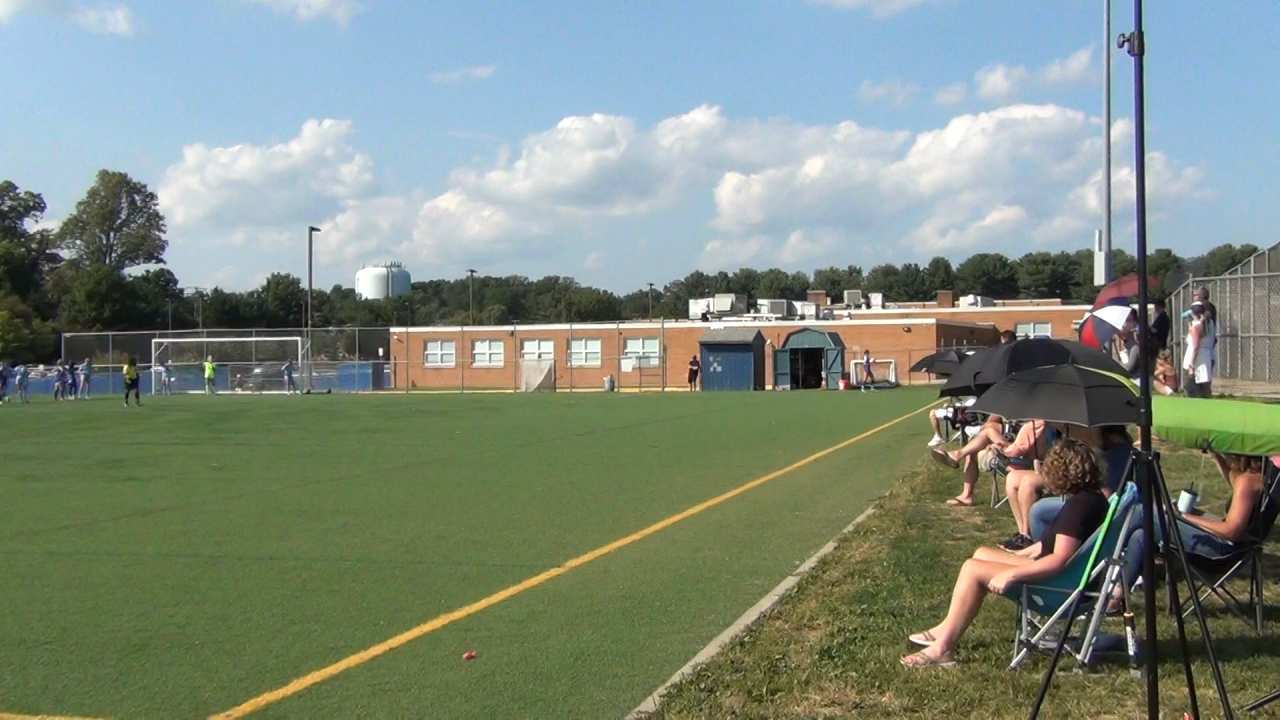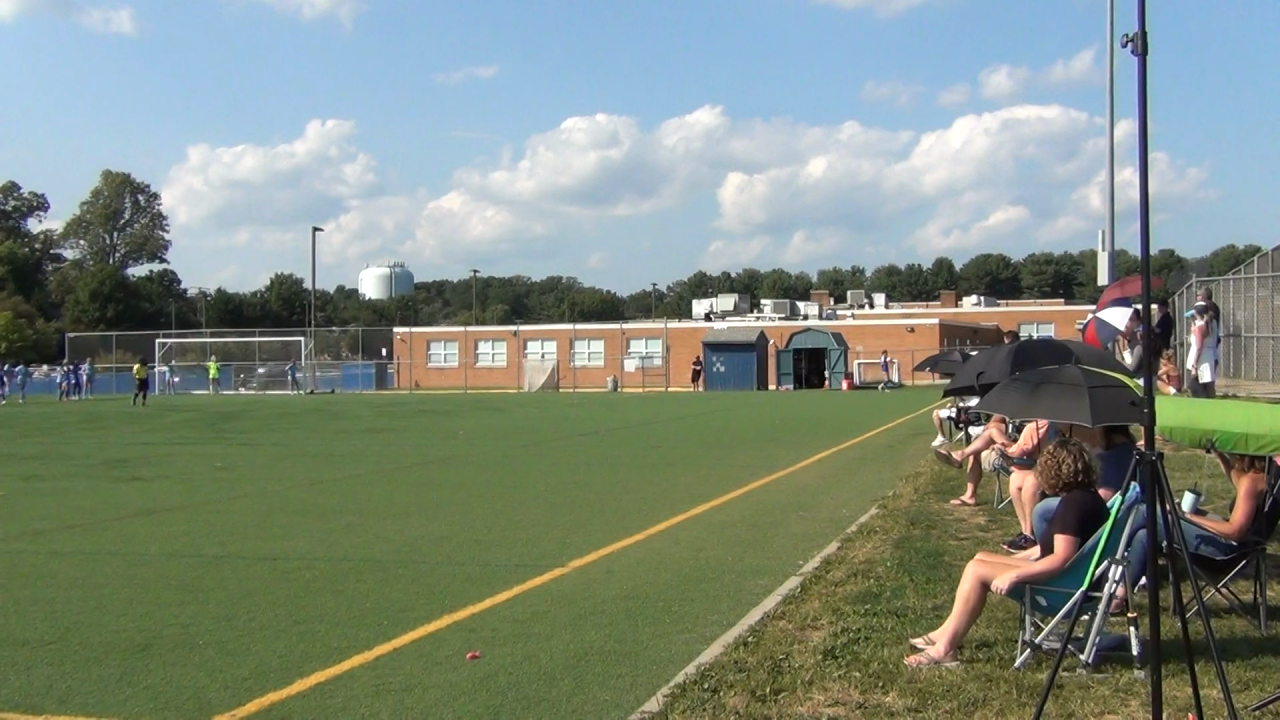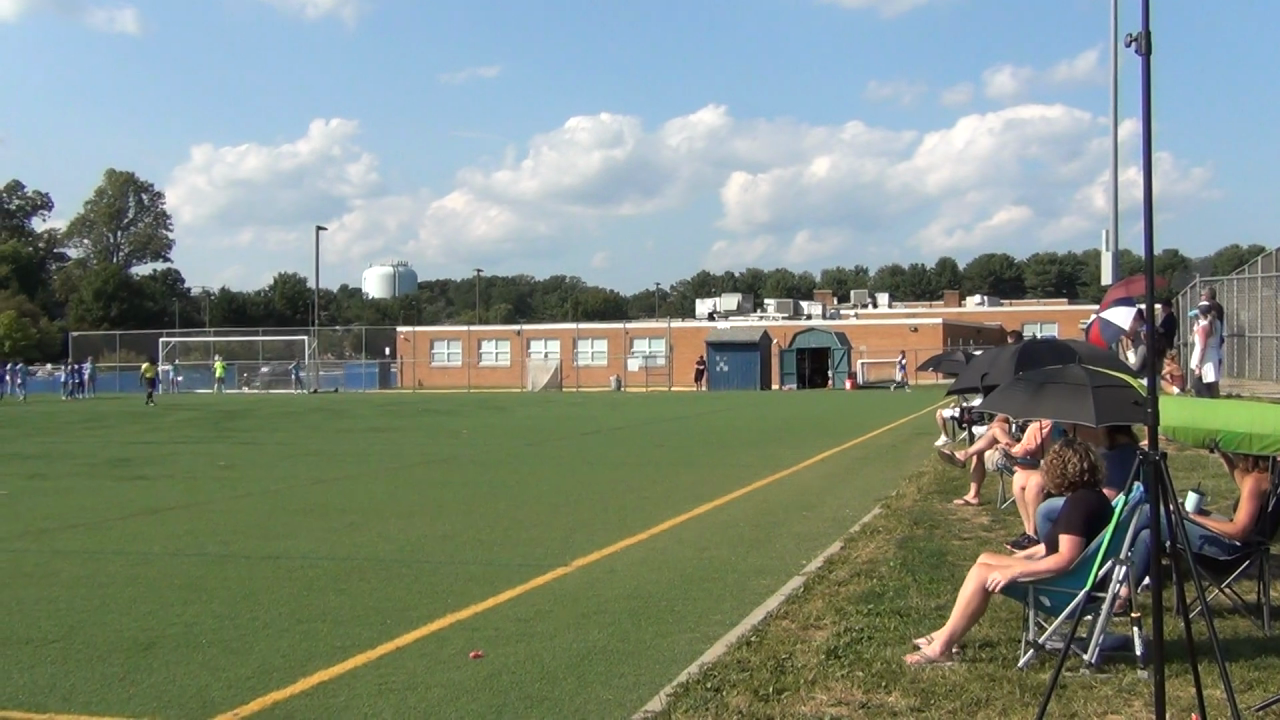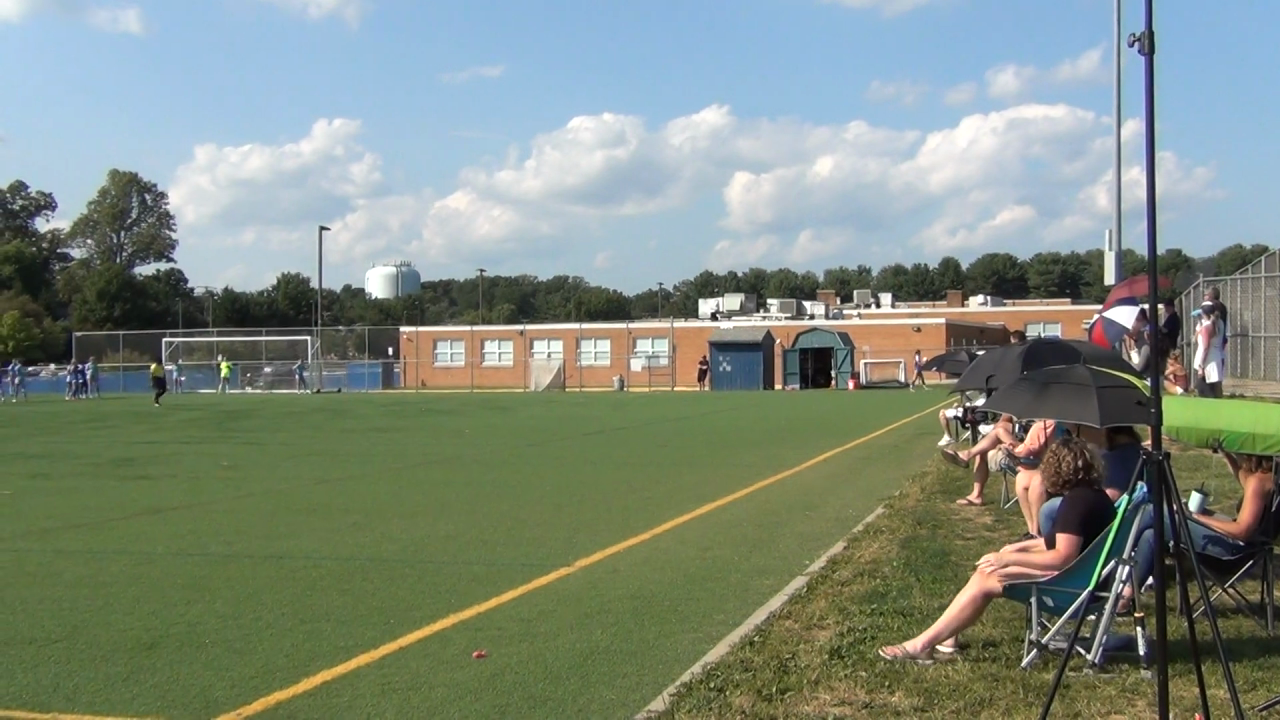
dt=0.3s
person 1, frame 1
left shoulder: (1080, 504)
right shoulder: (1089, 497)
left elbow: (1060, 560)
left wrist: (1011, 574)
right wrist: (1020, 554)
left knee: (972, 569)
right knee: (982, 554)
left ankle: (941, 649)
right ankle: (947, 630)
person 1, frame 2
left shoulder: (1074, 503)
right shoulder: (1085, 496)
left elbow: (1062, 559)
left wrist: (1014, 575)
right wrist: (1021, 558)
left knee: (976, 570)
right knee: (981, 559)
left ankle: (945, 649)
right ankle: (948, 633)
person 1, frame 3
left shoulder: (1079, 503)
right shoulder: (1091, 496)
left elbow: (1067, 559)
left wrist: (1014, 571)
right wrist: (1024, 555)
left knee: (981, 573)
right knee: (985, 560)
left ankle: (940, 648)
right ankle: (948, 634)
person 1, frame 4
left shoulder: (1077, 501)
right shoulder: (1092, 494)
left elbow: (1064, 557)
left wrist: (1010, 559)
right wrist: (1021, 546)
left knee: (983, 582)
right knee: (987, 569)
left ankle: (924, 644)
right ankle: (946, 633)
